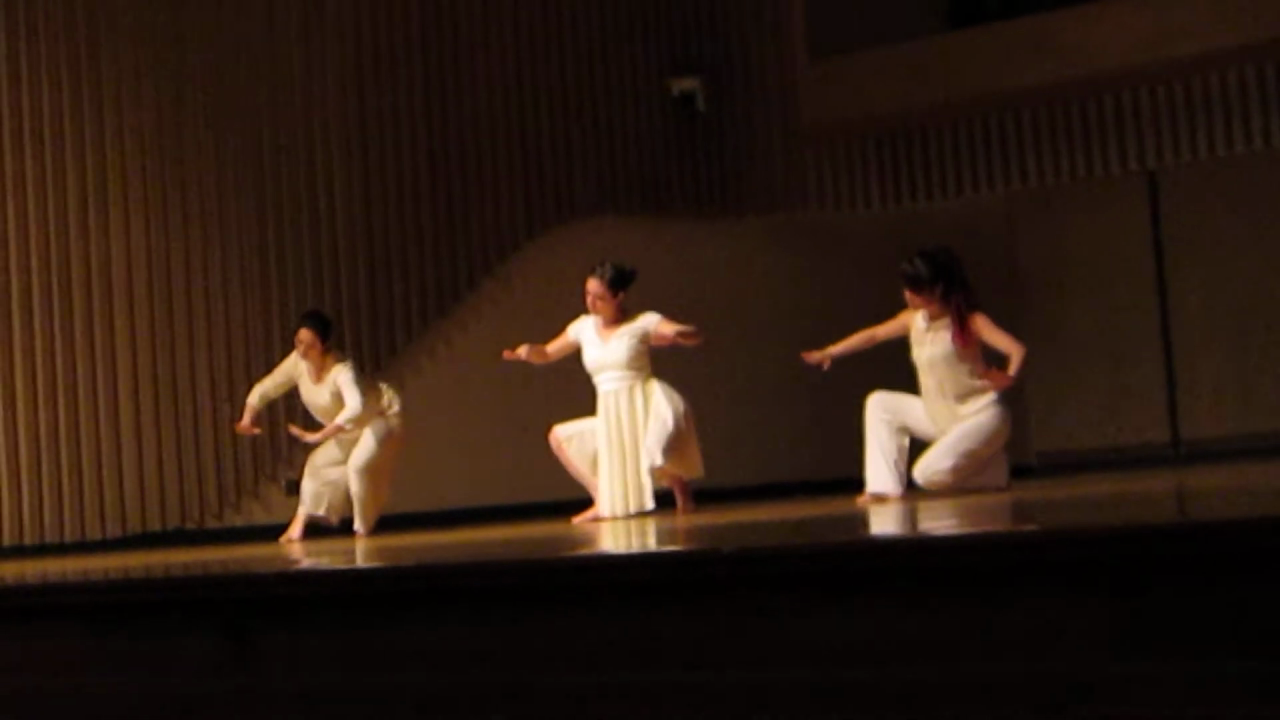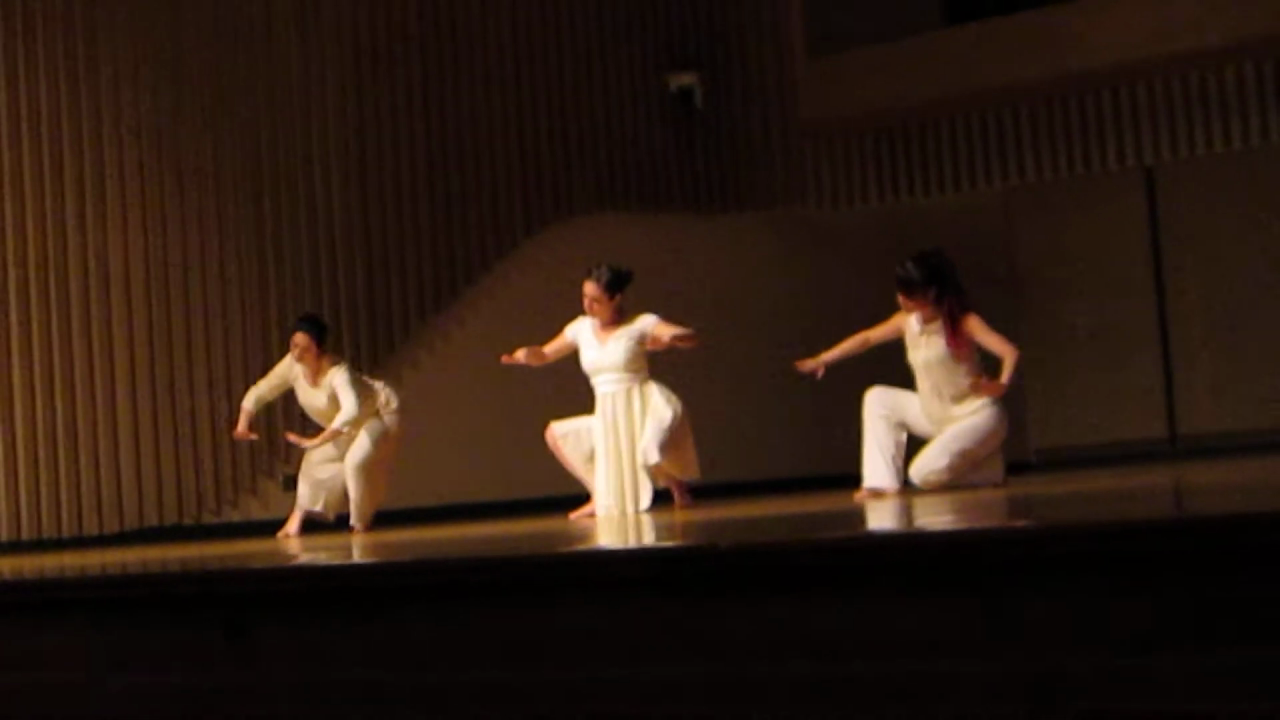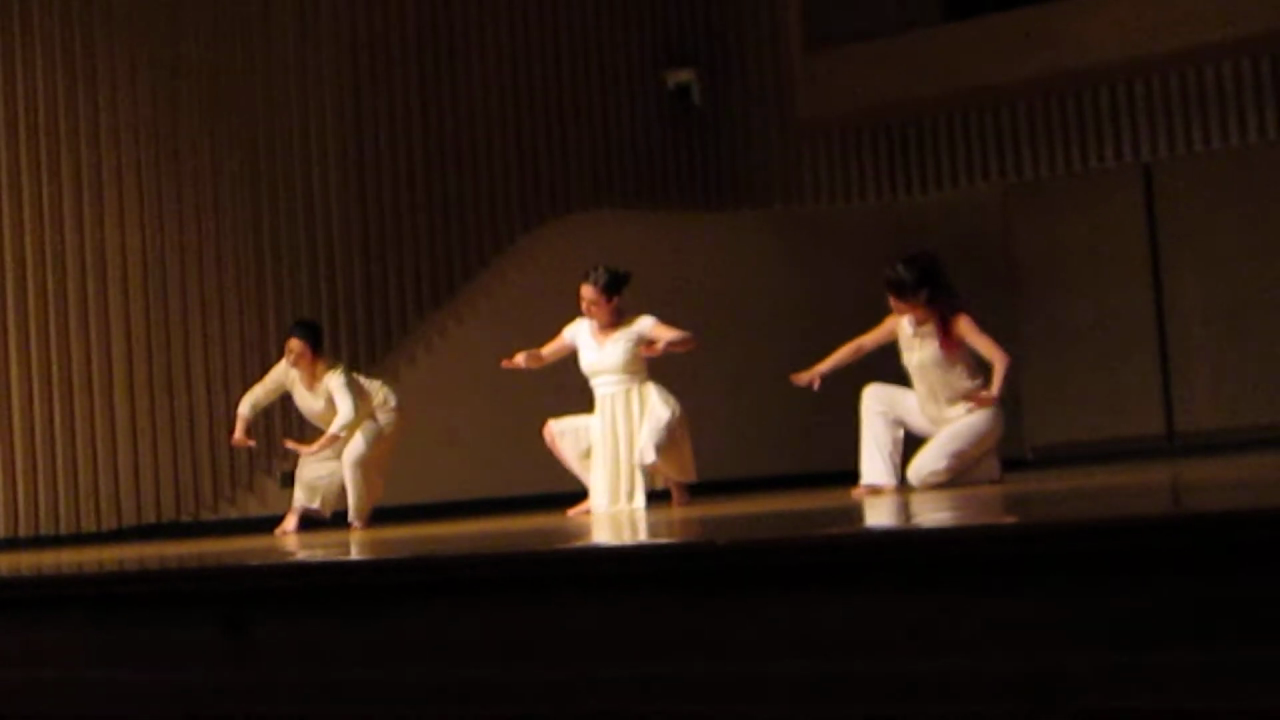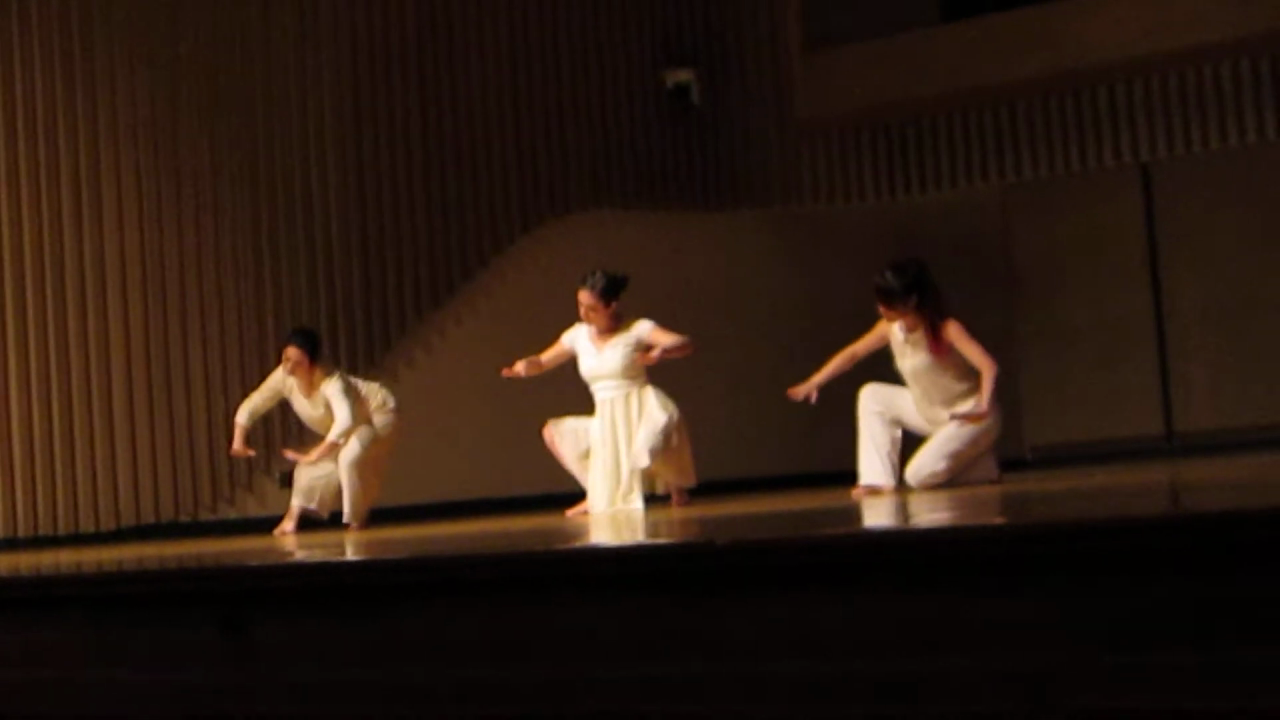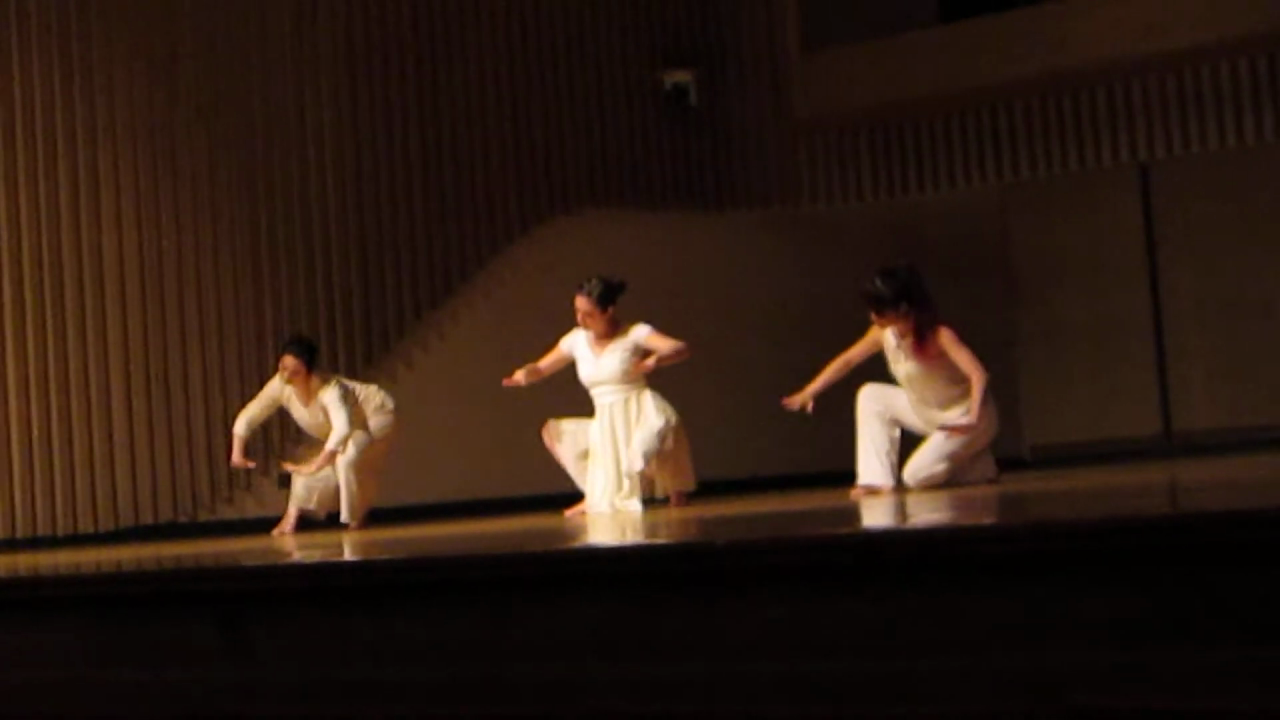
dt=0.2s
person 1, frame 1
left shoulder: (643, 322)
right shoulder: (583, 327)
left elbow: (695, 336)
right elbow: (546, 355)
left wrist: (673, 336)
right wrist: (527, 351)
left hip: (647, 406)
right hip: (611, 417)
left knee: (654, 455)
right knee: (559, 437)
left ankle: (682, 494)
right ankle: (603, 502)
person 1, frame 2
left shoulder: (640, 323)
right shoulder: (581, 328)
left elbow: (690, 336)
right elbow: (544, 355)
left wrist: (669, 339)
right wrist: (525, 354)
left hip: (645, 407)
right hip: (609, 418)
left knee: (651, 451)
right knee: (555, 433)
left ankle: (679, 489)
right ankle: (600, 496)
person 1, frame 3
left shoulder: (638, 325)
right shoulder: (579, 330)
left elbow: (687, 339)
right elbow: (542, 357)
left wrist: (664, 345)
right wrist: (524, 357)
left hip: (644, 408)
right hip: (607, 418)
left knee: (649, 450)
right knee: (553, 430)
left ankle: (677, 486)
right ankle: (599, 492)
person 1, frame 4
left shoulder: (637, 329)
right shoulder: (578, 335)
left elbow: (685, 344)
right elbow: (541, 363)
left wrist: (660, 352)
right wrist: (523, 365)
left hip: (644, 412)
right hip: (608, 422)
left knee: (645, 453)
right knee: (552, 430)
left ankle: (677, 486)
right ankle: (597, 492)
person 1, frame 5
left shoulder: (635, 334)
right shoulder: (576, 340)
left elbow: (681, 348)
right elbow: (540, 369)
left wrist: (655, 359)
right wrist: (523, 373)
left hip: (643, 415)
right hip: (607, 425)
left knee: (641, 457)
right knee: (552, 431)
left ankle: (675, 489)
right ankle: (595, 494)
person 2, frame 1
left shoulder: (970, 321)
right shoulder: (912, 319)
left elbow: (1017, 349)
right elbow: (874, 334)
left wrist: (1009, 377)
right wrist: (828, 353)
left hip: (981, 415)
left knee: (929, 474)
right knee: (880, 403)
left ankle: (992, 469)
right ankle: (885, 485)
person 2, frame 2
left shoulder: (964, 322)
right shoulder: (906, 321)
left elbow: (1010, 352)
right elbow: (867, 338)
left wrist: (1001, 384)
right wrist: (822, 359)
left hip: (977, 415)
left knee: (924, 474)
right knee: (877, 398)
left ankle: (987, 466)
right ankle: (883, 482)
person 2, frame 3
left shoulder: (956, 323)
right shoulder: (899, 323)
left elbow: (1000, 357)
right elbow: (860, 345)
left wrist: (993, 395)
right wrist: (817, 371)
left hip: (973, 415)
right hip: (932, 413)
left knee: (922, 475)
right knee: (875, 395)
left ankle: (982, 463)
right ankle: (880, 478)
person 2, frame 4
left shoulder: (946, 328)
right shoulder: (889, 328)
left elbow: (989, 366)
right elbow: (853, 353)
left wrist: (984, 409)
right wrist: (812, 383)
left hip: (968, 415)
right hip: (929, 412)
left knee: (919, 477)
right knee: (872, 395)
left ankle: (980, 464)
right ankle: (878, 478)
person 2, frame 5
left shoulder: (938, 335)
right shoulder: (882, 333)
left elbow: (978, 374)
right elbow: (847, 360)
left wrist: (973, 420)
right wrist: (808, 392)
left hip: (965, 414)
right hip: (926, 413)
left knee: (916, 476)
right knee: (871, 395)
left ankle: (978, 465)
right ankle: (877, 479)
person 3, frame 1
left shoulder: (341, 369)
right shoulder: (296, 362)
left elbow: (355, 408)
right elbow: (265, 388)
left wrist: (318, 436)
right wrist: (247, 419)
left hip: (381, 415)
right hip: (351, 429)
left knee: (359, 464)
right knee: (318, 464)
left ankle: (365, 529)
right ankle: (300, 522)
person 3, frame 2
left shoulder: (337, 372)
right shoulder: (291, 365)
left elbow: (350, 411)
right elbow: (259, 391)
left wrist: (316, 442)
right wrist: (243, 424)
left hip: (379, 412)
right hip: (350, 426)
left knee: (356, 461)
right knee: (315, 461)
left ankle: (362, 524)
right ankle: (297, 517)
person 3, frame 3
left shoulder: (332, 375)
right shoulder: (286, 369)
left elbow: (347, 415)
right elbow: (254, 397)
left wrist: (315, 448)
right wrist: (240, 430)
left hip: (377, 411)
right hip: (350, 425)
left knee: (353, 458)
right knee: (312, 461)
left ankle: (361, 520)
right ankle: (295, 514)
person 3, frame 4
left shoulder: (330, 381)
right shoulder: (283, 377)
left elbow: (344, 422)
right elbow: (251, 405)
left wrist: (314, 456)
right wrist: (238, 440)
left hip: (376, 412)
right hip: (348, 425)
left knee: (349, 459)
right knee: (309, 464)
left ankle: (358, 520)
right ankle: (293, 516)
person 3, frame 5
left shoulder: (328, 388)
right shoulder: (279, 386)
left elbow: (342, 429)
right elbow: (248, 416)
left wrist: (314, 467)
right wrist: (237, 453)
left hip: (375, 413)
right hip: (347, 422)
left knee: (347, 458)
right knee: (306, 461)
left ankle: (357, 520)
right ankle: (292, 516)
